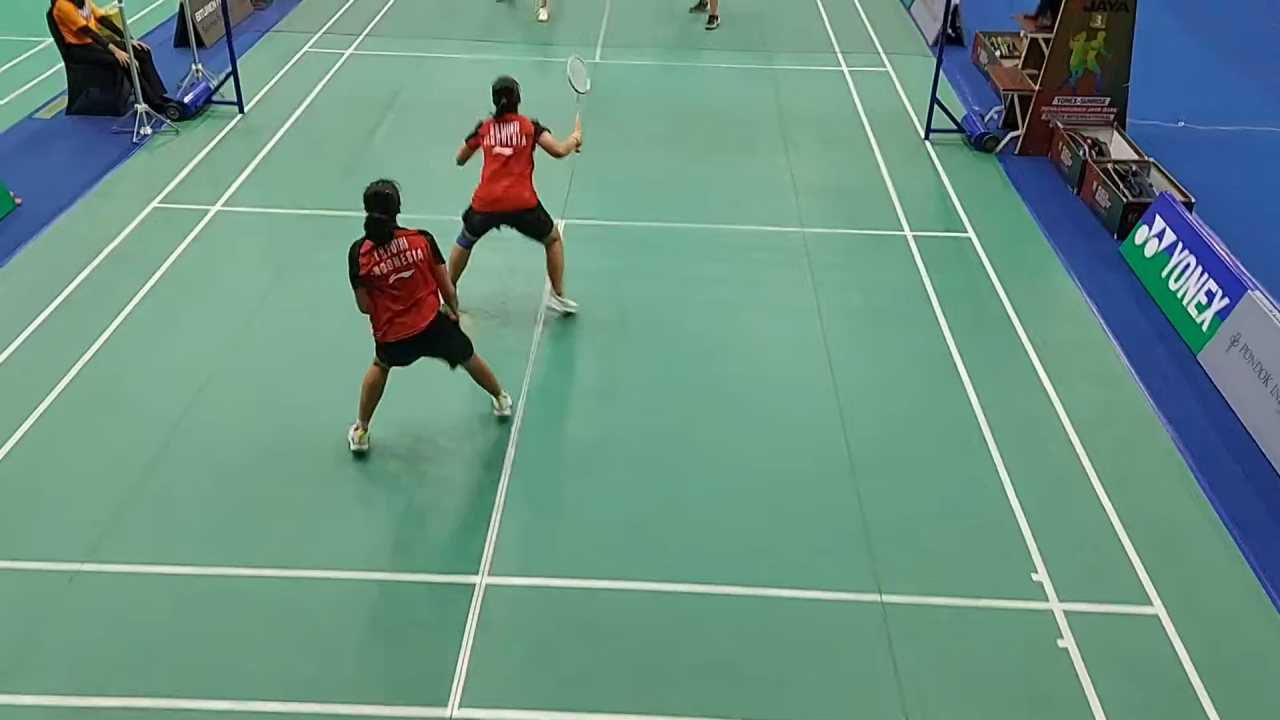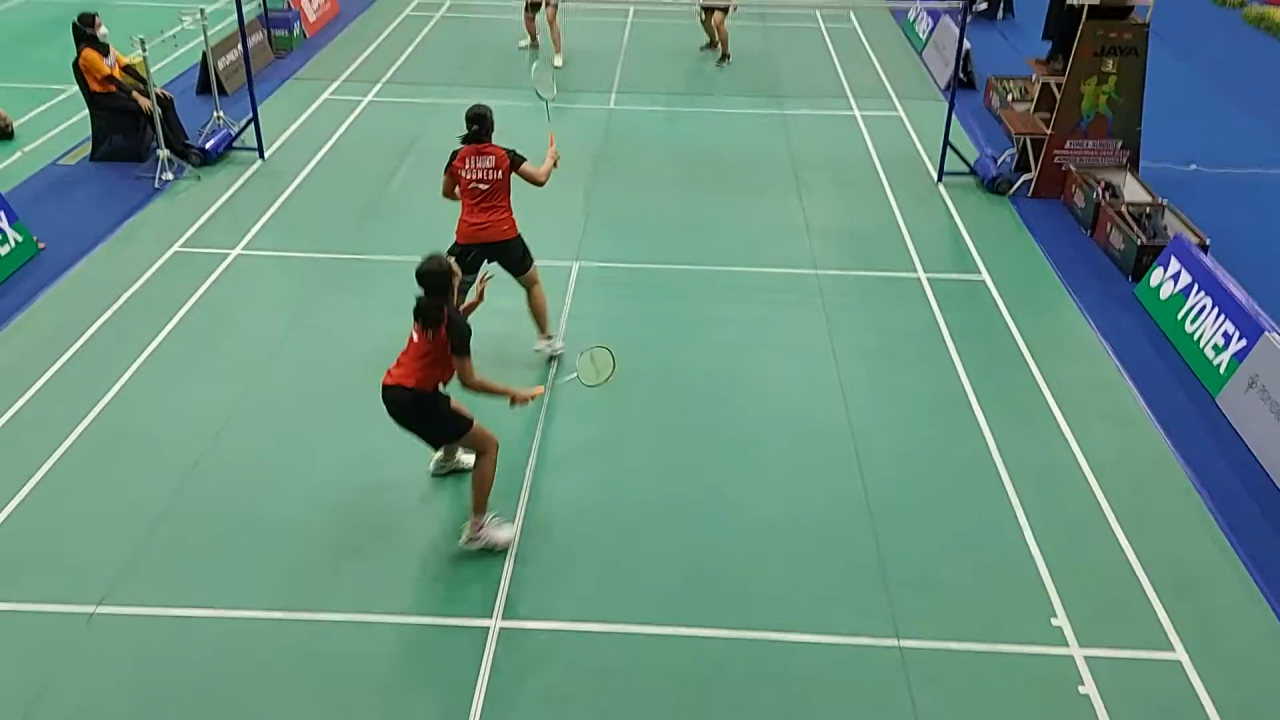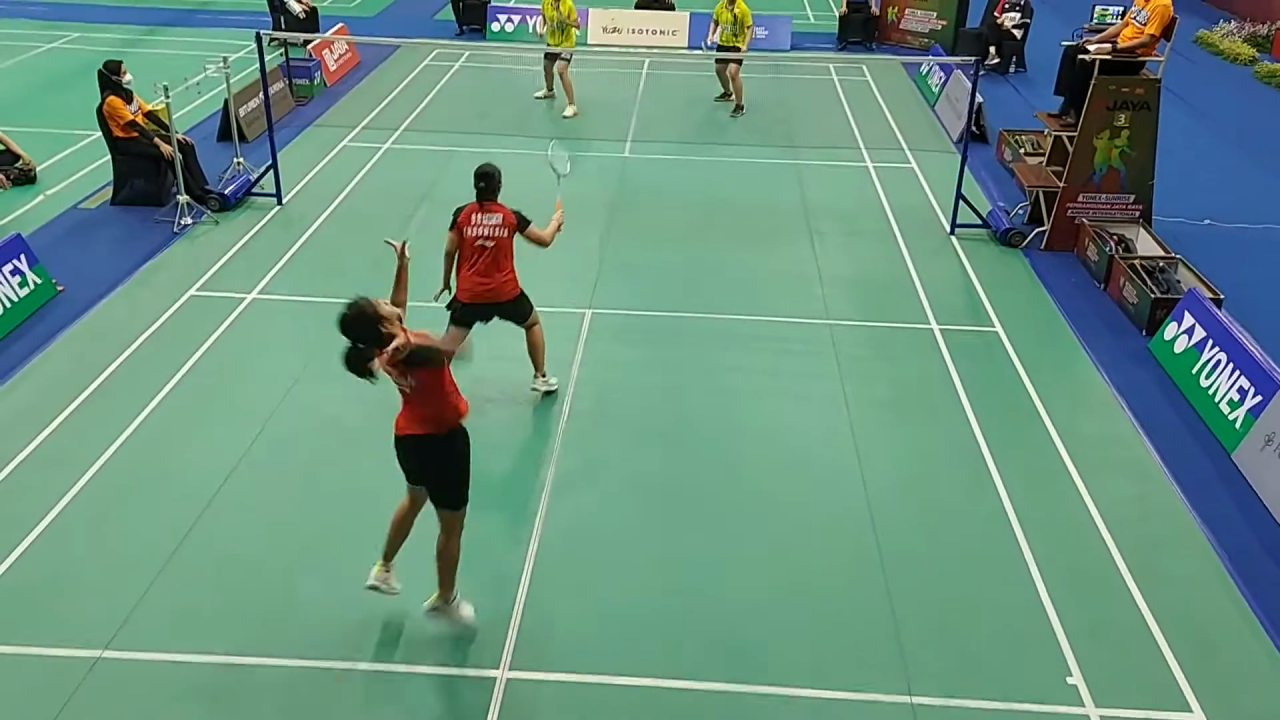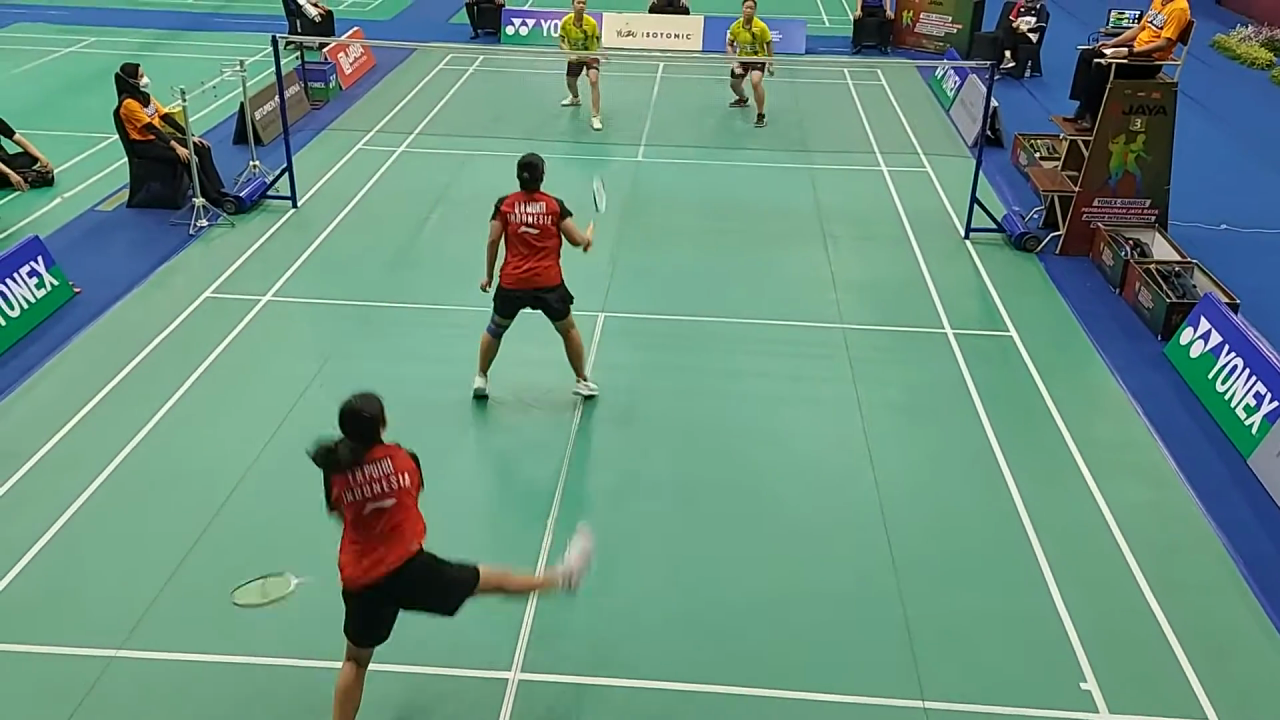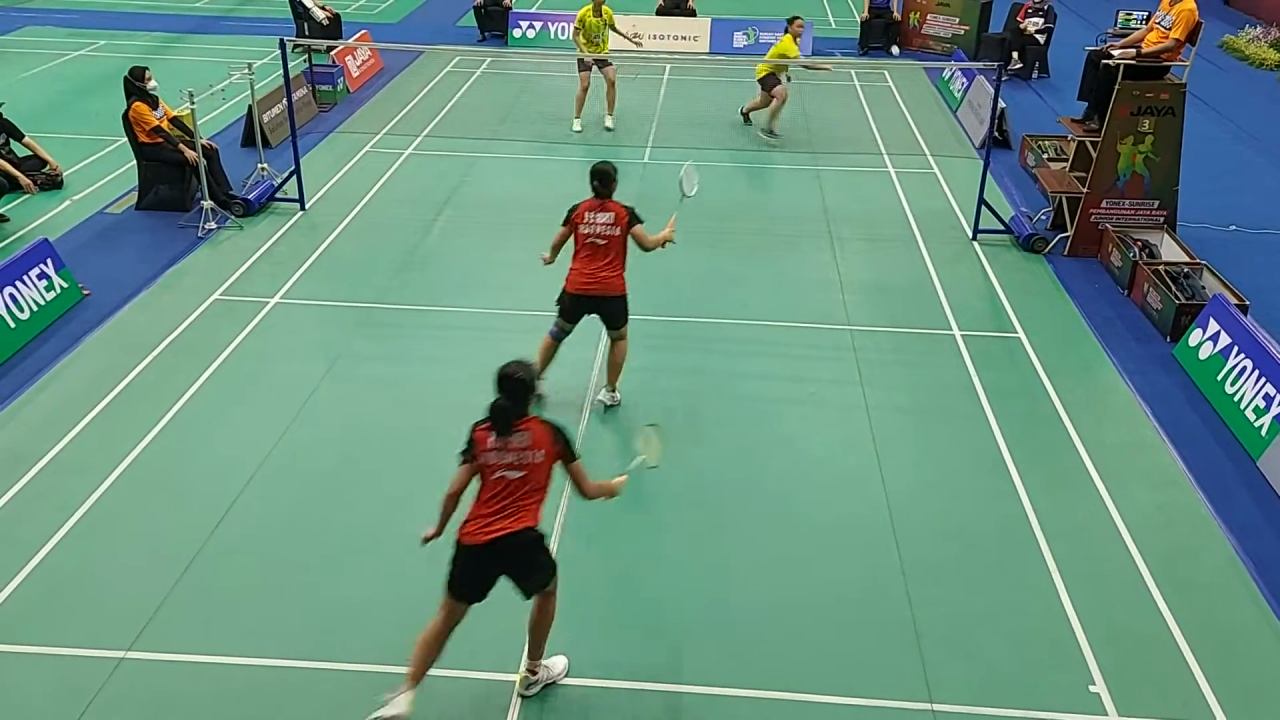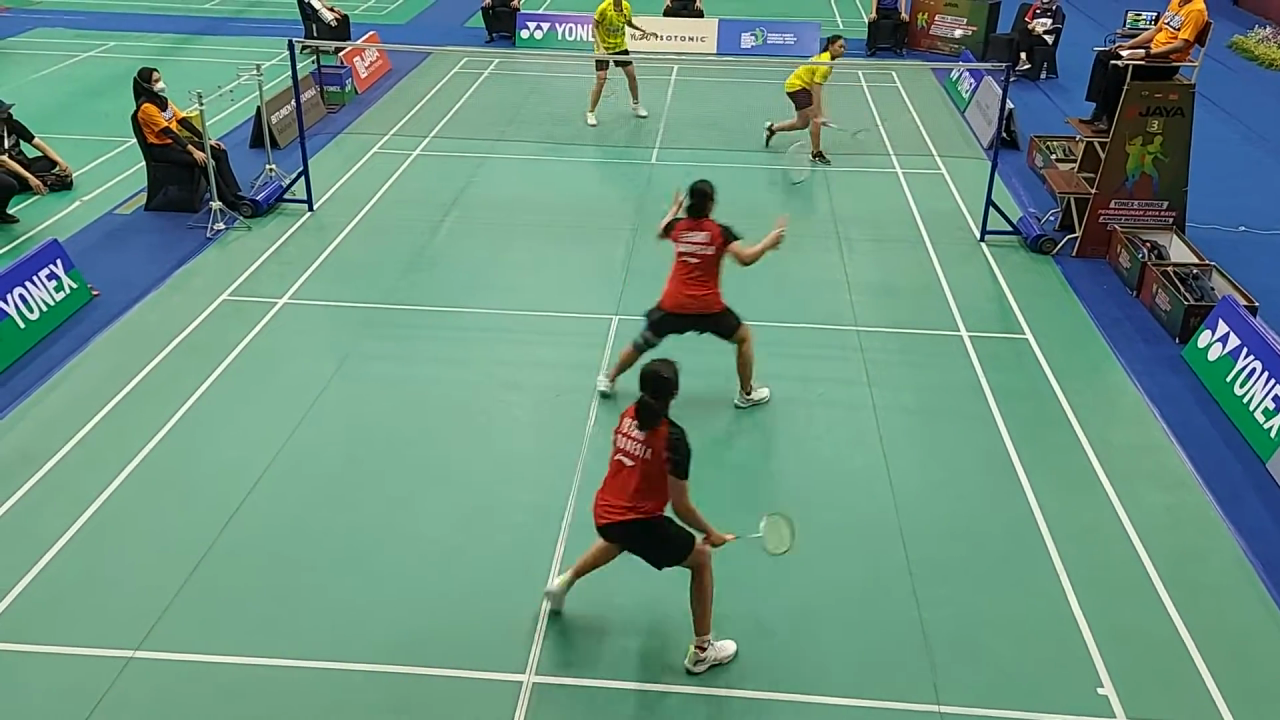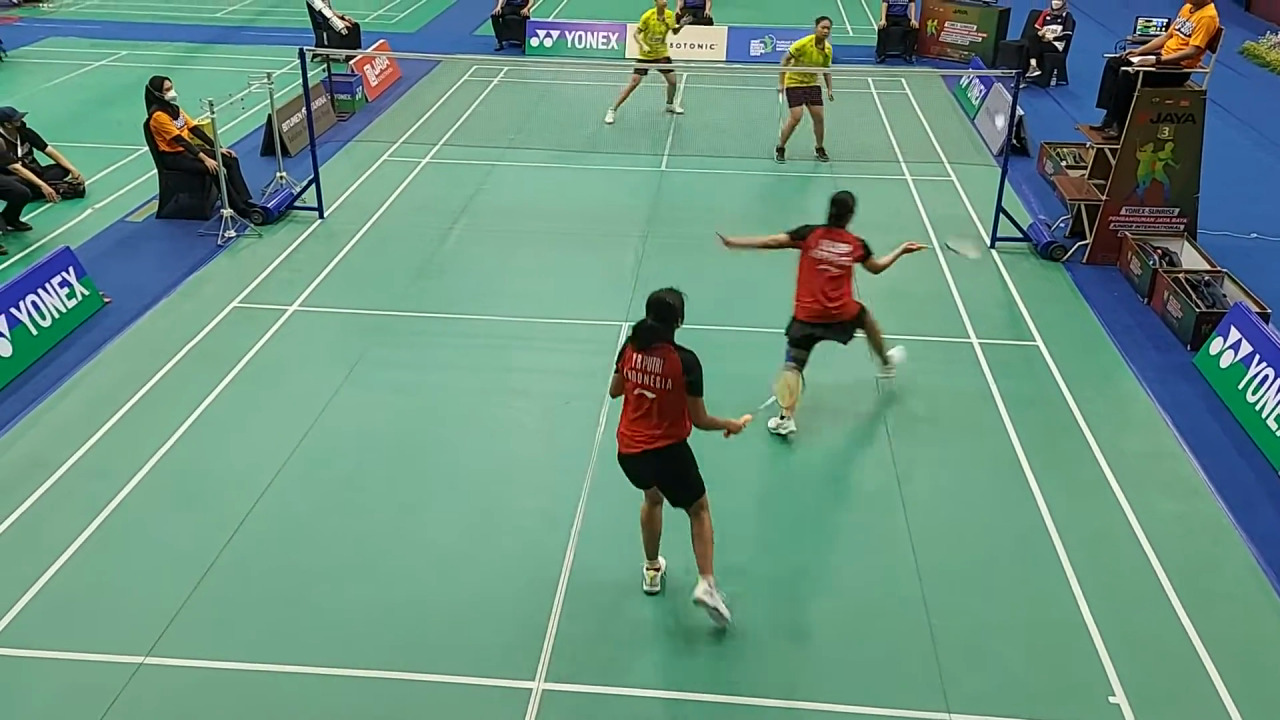
dt=0.4s
person 1, frame 1
left shoulder: (358, 253)
right shoulder: (422, 239)
left elbow: (364, 307)
right elbow: (447, 288)
right wrist: (454, 311)
left hip: (393, 338)
right hip: (434, 326)
left knee: (379, 365)
right knee: (470, 359)
left ankle: (360, 431)
right ankle: (501, 400)
person 1, frame 2
left shoulder: (427, 308)
right shoulder: (455, 324)
right elbow: (468, 381)
left wrist: (474, 302)
right wrist: (513, 393)
left hip: (396, 391)
right hip: (416, 397)
left knee: (458, 416)
right knee: (488, 445)
left ankle: (446, 457)
right ankle: (477, 529)
person 1, frame 3
left shoulder: (384, 347)
right shoulder: (417, 353)
left elbow: (396, 305)
right elbow: (439, 351)
left wrist: (402, 265)
left hip: (410, 436)
right hip: (439, 440)
left knee: (414, 500)
right knee: (452, 523)
left ankle: (383, 570)
right ankle: (445, 599)
person 1, frame 4
left shoulder: (335, 475)
right shoulder: (404, 459)
left hip: (361, 585)
right hip: (409, 569)
left knee: (356, 660)
right knee: (491, 580)
right ankle: (559, 579)
person 1, frame 5
left shoulder: (481, 434)
right shoulder: (550, 434)
left elbow: (455, 491)
right elbow: (587, 490)
left wrist: (438, 528)
right wrist: (613, 487)
left hip: (476, 541)
right hip: (521, 540)
left knee: (447, 616)
right knee: (548, 590)
right ankle: (534, 672)
person 1, frame 6
left shoulder: (627, 416)
right shoulder: (674, 437)
right elbow: (680, 506)
right wrist: (711, 534)
left hip: (604, 514)
right hip: (639, 522)
right knee: (701, 560)
left ankle: (564, 581)
right ankle: (702, 650)
person 1, frame 7
left shoulder: (630, 346)
right shoulder: (685, 361)
left elbow: (614, 391)
right elbow: (699, 419)
right wrist: (731, 424)
left hip: (628, 449)
right hip: (667, 449)
left knee: (653, 498)
right knee: (699, 510)
left ankle: (651, 571)
right ankle: (706, 584)
person 2, frame 1
left shoulder: (483, 128)
right shoulder: (530, 125)
left elbow: (460, 159)
right elbow: (559, 150)
left wrist: (469, 144)
right wrist: (574, 139)
left hip: (485, 203)
right hip: (522, 203)
left knee: (464, 242)
right knee: (553, 241)
right ankle: (558, 297)
person 2, frame 2
left shoulder: (457, 157)
right shoulder: (505, 156)
left elbow: (448, 192)
right elbow: (540, 178)
right wrist: (550, 158)
left hip: (467, 237)
right hip: (502, 236)
left knee: (460, 289)
right knee: (532, 283)
right ankle: (546, 339)
person 2, frame 3
left shoulder: (462, 214)
right shoulder: (511, 216)
left elbow: (449, 251)
right elbow: (544, 240)
left wrist: (446, 281)
right wrist: (555, 221)
left hip: (469, 294)
right hip: (505, 293)
left knee: (450, 341)
right knee: (532, 324)
right ankle: (541, 378)
person 2, frame 4
left shoulder: (504, 204)
right shoulder: (555, 205)
left elbow: (493, 241)
right elbow: (576, 240)
left wrist: (488, 275)
right wrist: (588, 236)
left hip: (512, 282)
right hip: (548, 282)
left knee: (495, 329)
right knee: (568, 330)
left ankle: (481, 379)
right ankle: (582, 381)
person 2, frame 5
left shoulder: (577, 211)
right shoulder: (624, 213)
left elbow: (557, 243)
right elbow: (647, 244)
left wrist: (550, 257)
right wrist: (665, 235)
left hip: (576, 288)
right hip: (612, 291)
left knee: (557, 333)
right knee: (618, 338)
left ankle: (535, 378)
right ankle: (610, 391)
person 2, frame 6
left shoulder: (677, 226)
right shoulder: (720, 231)
left elbow: (662, 231)
right elbow: (747, 258)
left wrist: (675, 208)
right wrist: (770, 240)
left hip: (673, 305)
right hip: (707, 308)
left knee: (643, 343)
right knee: (744, 338)
left ankle: (608, 381)
right ankle: (747, 394)
person 2, frame 7
left shoulder: (809, 234)
right shoulder: (856, 244)
left elbow: (772, 241)
right elbow: (876, 267)
left wrist: (735, 242)
right wrist: (901, 251)
left hip: (807, 314)
right hip: (842, 314)
left knee: (793, 365)
right knee: (865, 318)
left ankle: (786, 419)
right ankle: (886, 363)
